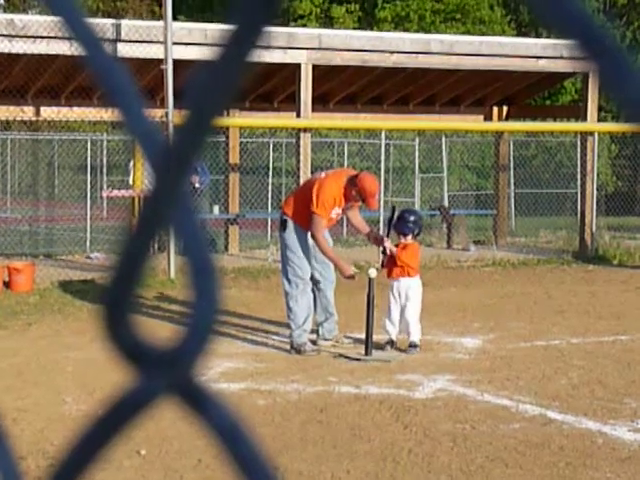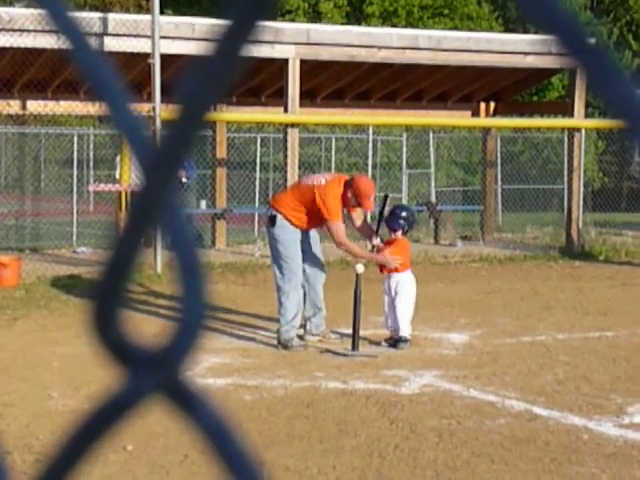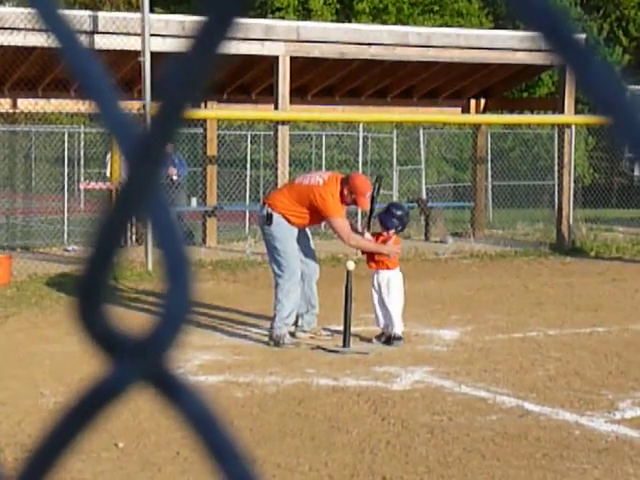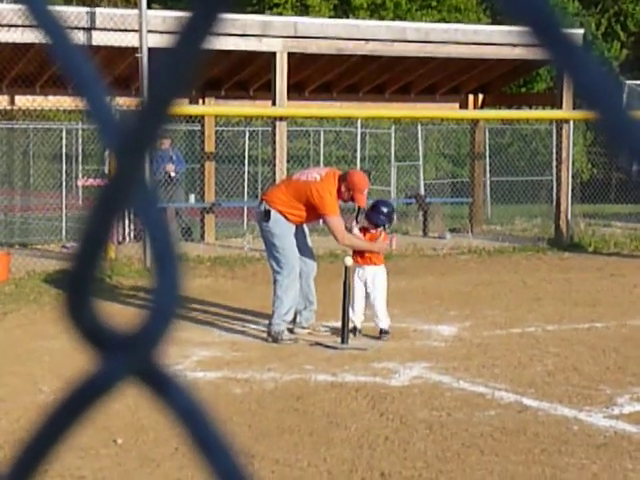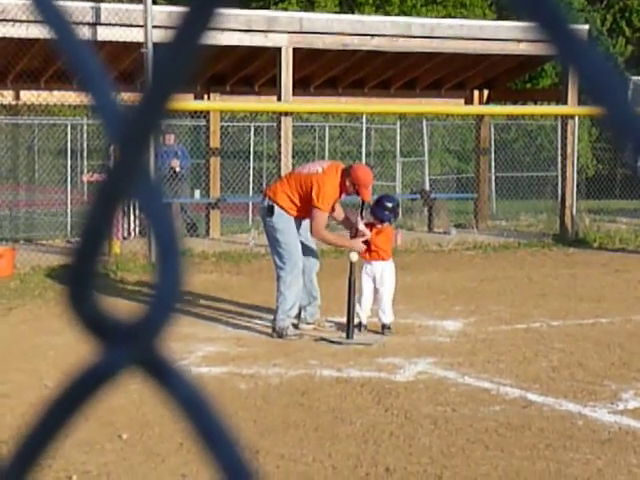
dt=0.5s
person 1, frame 1
left shoulder: (356, 184)
right shoulder: (328, 190)
left elbow: (352, 212)
right elbow: (317, 235)
left wrist: (370, 234)
right wrist: (340, 264)
left hip: (318, 225)
right hip: (295, 224)
left knee: (325, 280)
right knee: (300, 281)
left ankle: (328, 333)
right ankle: (299, 340)
person 1, frame 2
left shoulder: (351, 188)
right shoulder: (330, 195)
left elbow: (359, 222)
right elbow: (342, 242)
left wrist: (376, 240)
right wrist: (376, 258)
left hip: (306, 222)
right hip: (283, 219)
left knee: (315, 275)
right knee: (292, 277)
left ankle: (314, 329)
right ankle: (286, 336)
person 1, frame 3
left shoulder: (341, 185)
right shoulder: (327, 194)
left elbow: (342, 222)
right elbow: (348, 238)
left wrist: (365, 238)
right wrist: (383, 248)
left hip: (294, 219)
right hip: (276, 217)
left knee: (309, 271)
right knee: (290, 274)
left ankle: (306, 326)
right ankle: (278, 333)
person 1, frame 4
left shoulder: (337, 179)
right shoulder: (325, 191)
left elbow: (334, 216)
right elbow: (341, 238)
left wrist: (356, 236)
right wrist: (375, 246)
left hip: (292, 214)
right hip: (273, 213)
left knee: (307, 267)
right knee: (289, 270)
left ankle: (304, 321)
right ankle: (277, 329)
person 1, frame 5
left shoulder: (341, 172)
right shoulder: (326, 184)
left elbow: (332, 204)
right elbow: (317, 231)
left wrist: (352, 225)
right wrist: (349, 244)
left hip: (296, 210)
right hip: (277, 208)
left knee: (309, 263)
right knee: (292, 265)
left ankle: (308, 317)
right ankle: (281, 324)
person 2, frame 1
left shoulder: (413, 247)
right shoulder: (396, 247)
left elbow: (401, 257)
right elbow: (387, 264)
left wrist: (391, 247)
right wrist: (387, 253)
left hip: (411, 284)
right hip: (396, 283)
left knee: (410, 314)
right knee: (393, 313)
left ankle: (414, 341)
right ankle: (392, 338)
person 2, frame 2
left shoulder: (402, 242)
right shoulder: (389, 242)
left elbow: (389, 253)
left wrist: (380, 246)
right wrist: (378, 249)
left hip: (403, 280)
right hip: (389, 279)
left knee: (402, 308)
right knee: (389, 308)
left ankle: (404, 336)
right ankle: (394, 334)
person 2, frame 3
left shoulder: (394, 240)
right shoulder: (376, 236)
left elbow: (381, 253)
left wrist: (370, 241)
left hip: (391, 276)
right hip: (377, 275)
left knee: (393, 306)
right knee: (378, 306)
left ankle: (397, 334)
right ankle: (385, 331)
person 2, frame 4
left shoulder: (382, 236)
right shoulder: (362, 230)
left elbow: (369, 249)
left wrist: (359, 236)
left hip: (376, 272)
right hip: (360, 270)
left knee: (378, 301)
right knee: (357, 300)
left ankle: (384, 328)
right ankle: (356, 326)
person 2, frame 5
left shoulder: (388, 231)
right shoulder: (368, 227)
left elbow: (375, 243)
left hip: (384, 267)
right hip: (368, 266)
left knee: (384, 296)
right knee: (365, 295)
left ankle: (386, 323)
right ankle: (362, 321)
